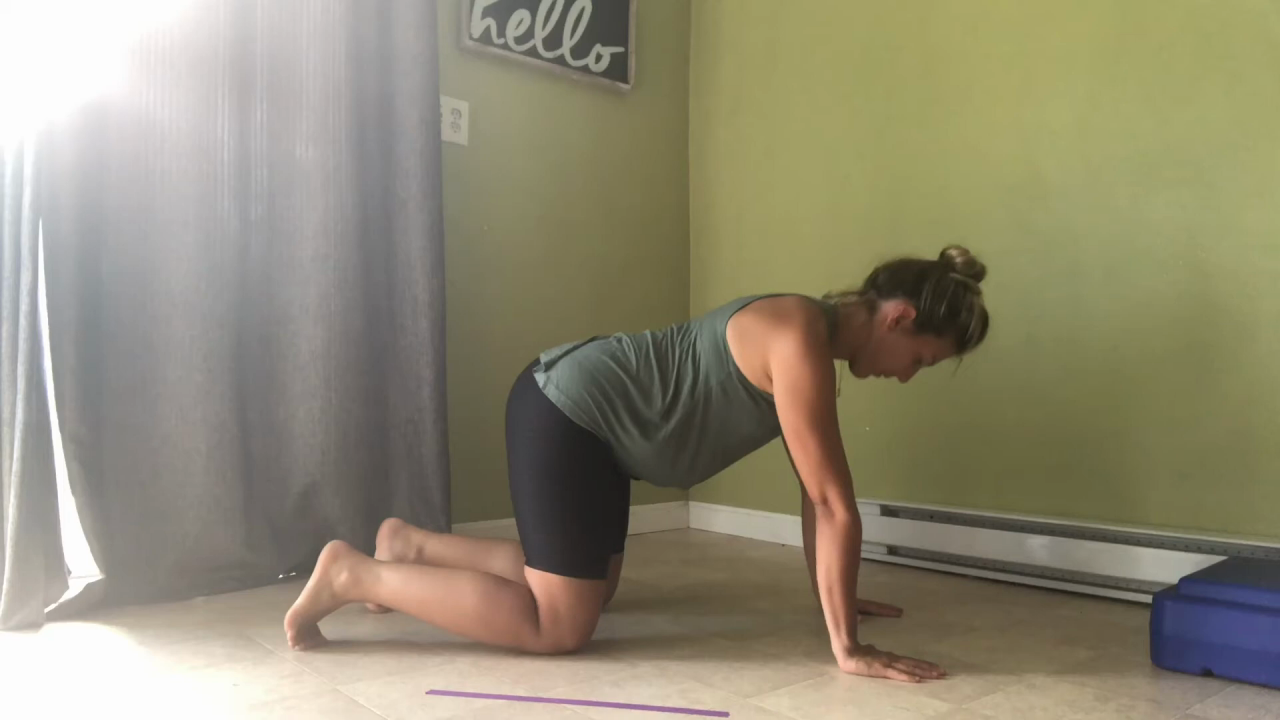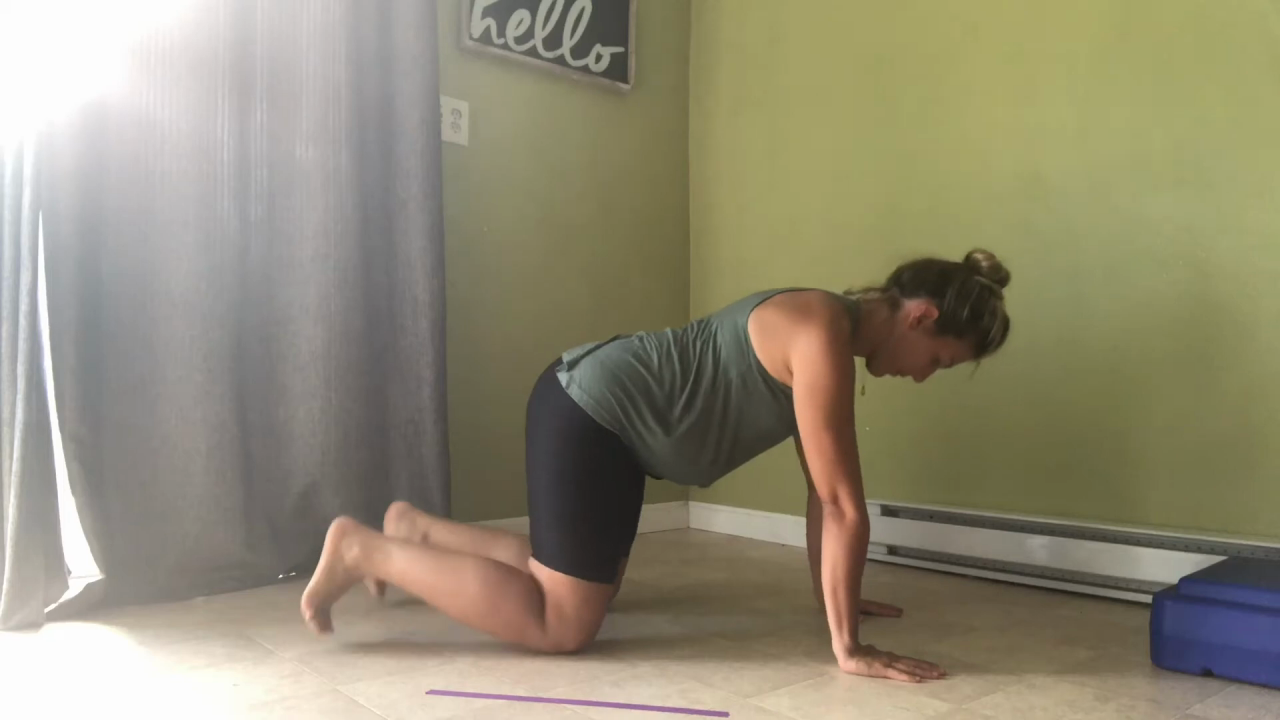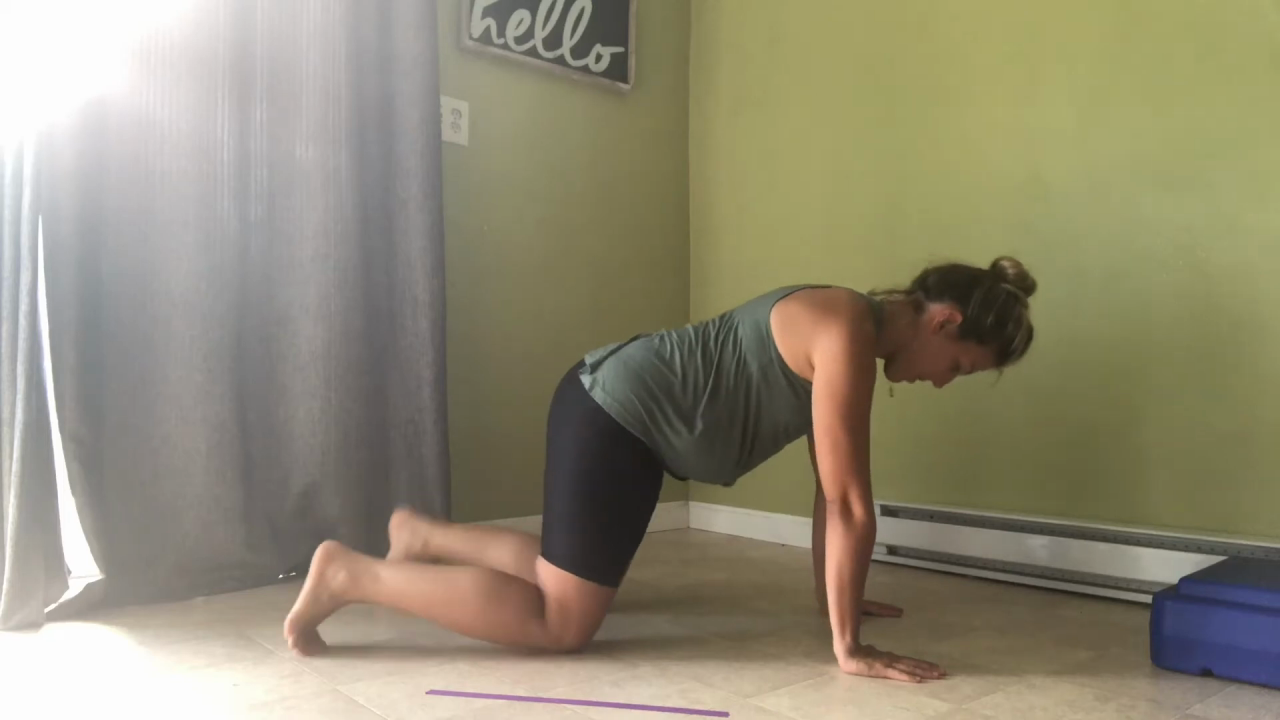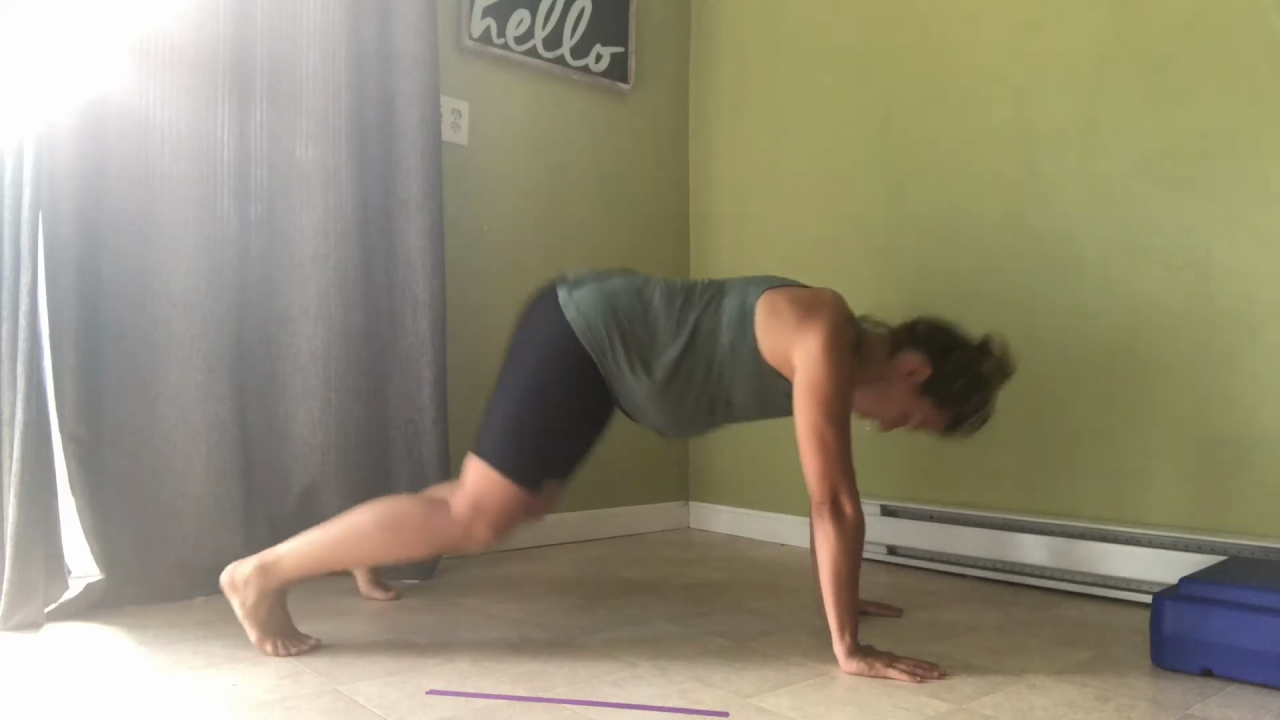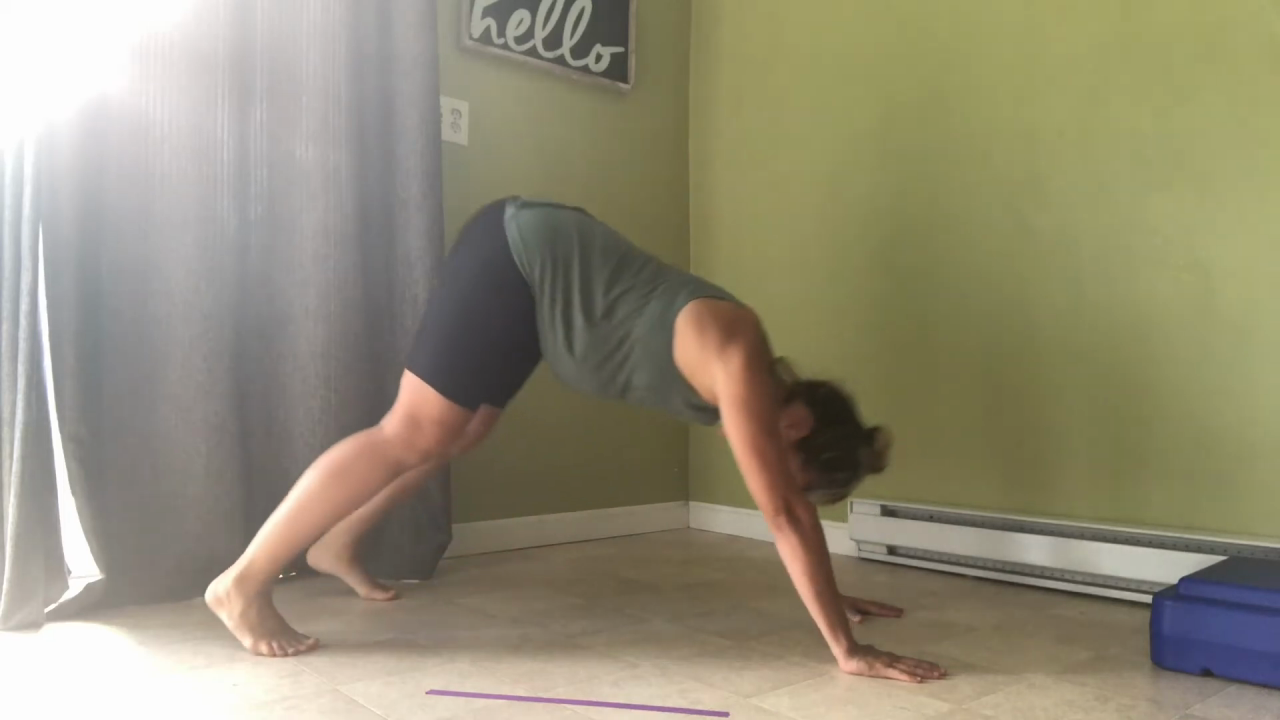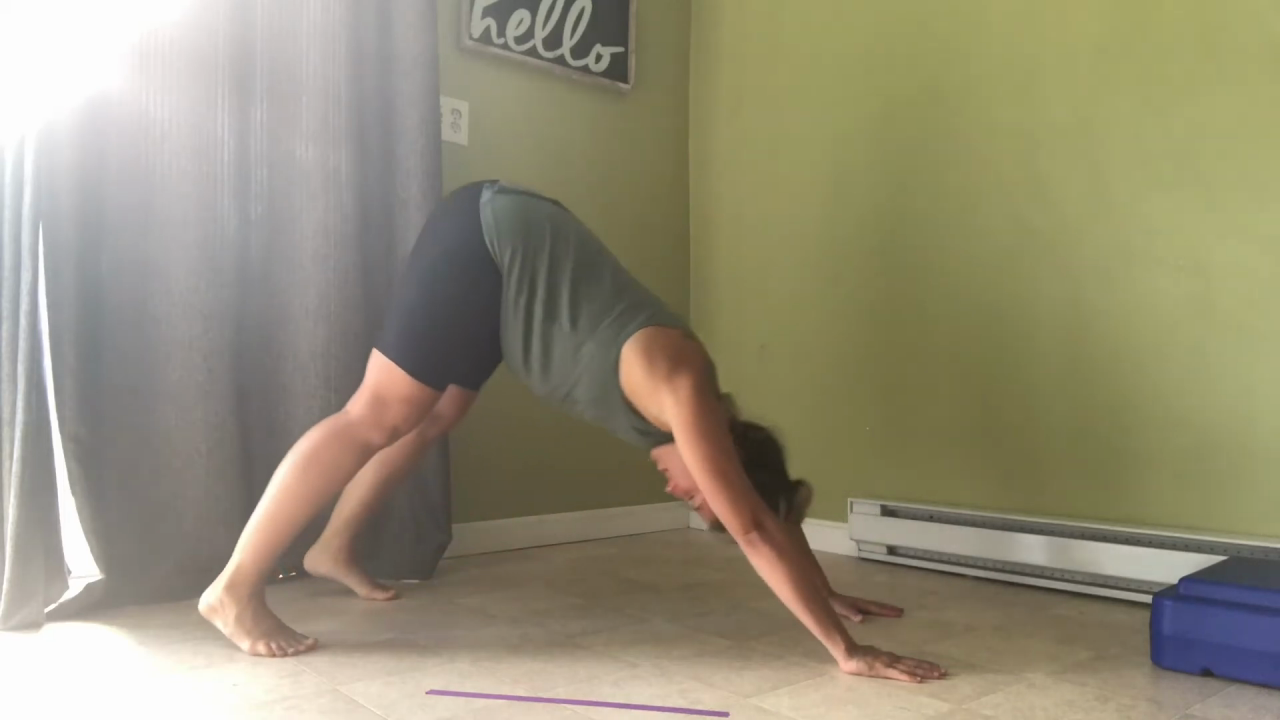
dt=0.4s
person 1, frame 1
left shoulder: (811, 336)
right shoulder: (800, 338)
left elbow: (816, 493)
right elbow: (833, 504)
left wrist: (835, 596)
right wrist: (847, 647)
left hip: (585, 416)
right hip: (565, 411)
left knee: (588, 582)
right knee: (558, 627)
left ankle: (410, 545)
right ankle: (351, 575)
person 1, frame 2
left shoulder: (827, 333)
right shoulder: (823, 333)
left elbow: (821, 492)
right elbow: (842, 503)
left wrist: (833, 596)
right wrist: (847, 646)
left hip: (603, 417)
right hip: (588, 411)
left knee: (585, 583)
right knee: (560, 626)
left ankle: (416, 530)
right ankle: (365, 546)
person 1, frame 3
left shoulder: (850, 333)
right shoulder: (848, 332)
left elbow: (831, 492)
right elbow: (849, 504)
left wrist: (836, 597)
right wrist: (848, 646)
left hip: (621, 413)
right hip: (614, 413)
left knee: (565, 577)
right knee: (558, 625)
left ankle: (422, 534)
right ankle: (347, 572)
person 1, frame 4
left shoulder: (836, 357)
right shoulder: (827, 340)
left elbow: (827, 501)
right elbow: (834, 507)
left wrist: (841, 599)
right wrist: (847, 646)
left hip: (595, 336)
right hip: (582, 330)
left knee: (517, 502)
right knee: (474, 517)
left ankle: (356, 547)
right ankle: (260, 576)
person 1, frame 5
left shoulder: (755, 383)
right shoulder: (734, 361)
left elbow: (790, 501)
right elbow: (784, 514)
left wrist: (832, 597)
right wrist: (847, 648)
left hip: (534, 262)
right hip: (515, 256)
left knee: (458, 433)
right knee: (410, 435)
left ankle: (336, 546)
right ankle: (242, 585)
person 1, frame 6
left shoulder: (690, 402)
right shoulder: (677, 390)
left elbow: (767, 508)
right elbow: (753, 529)
left wrist: (829, 597)
right wrist: (844, 649)
left hip: (504, 251)
right hip: (486, 240)
left knee: (431, 416)
right knee: (377, 418)
left ankle: (333, 549)
right ankle: (235, 591)
